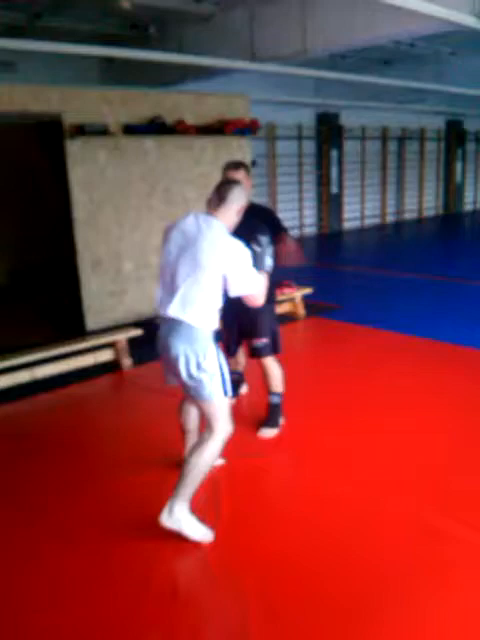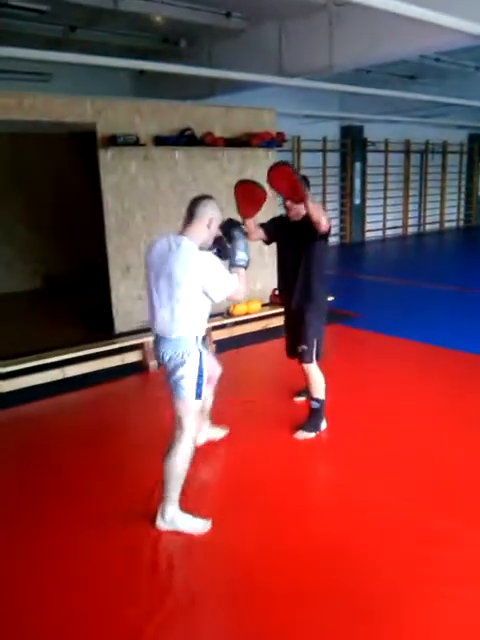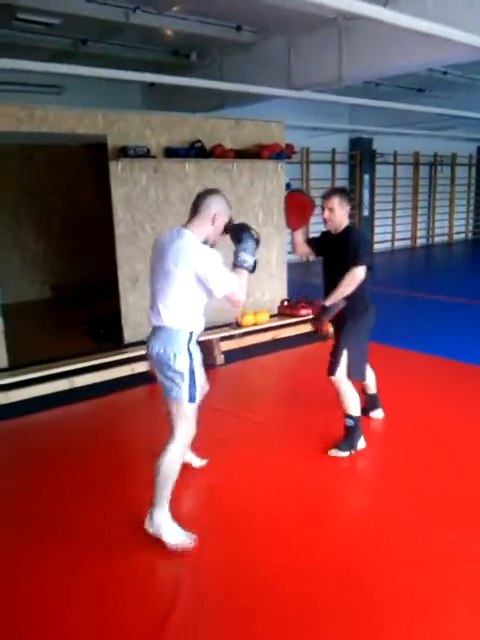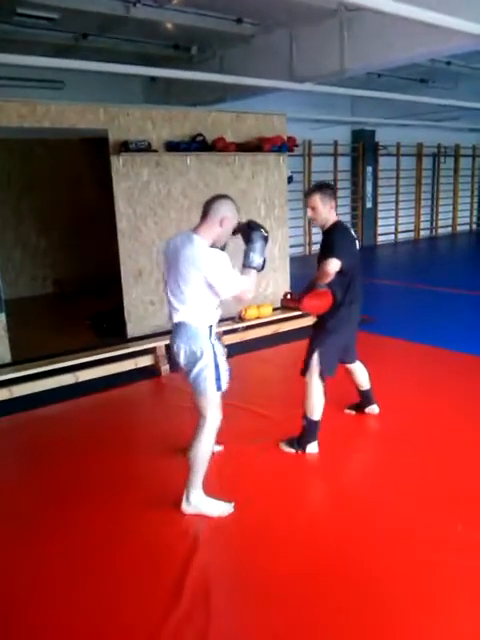
dt=1s
person 1, frame 1
left shoulder: (177, 228)
right shoulder: (232, 248)
right elbow: (255, 298)
right wrist: (265, 257)
left hip: (168, 330)
right hip: (195, 339)
left knee: (193, 396)
right knee: (220, 428)
left ankle: (192, 456)
right ankle: (177, 509)
person 1, frame 2
left shoulder: (159, 245)
right shoulder: (201, 260)
right elbow: (237, 292)
right wrist: (239, 250)
left hip: (181, 340)
right hip: (180, 347)
left knee: (213, 372)
right knee: (188, 428)
left ankle: (201, 431)
right ankle: (169, 513)
person 1, frame 3
left shoulder: (167, 240)
right shoulder: (200, 254)
right elbow: (236, 294)
right wrist: (245, 251)
left hip: (169, 336)
right hip: (177, 344)
left knee: (198, 391)
right knee: (182, 433)
left ankle: (182, 454)
right ankle: (158, 518)
person 1, frame 4
left shoulder: (177, 242)
right shoulder: (208, 258)
right elbow: (244, 293)
left wrist: (217, 243)
right wrist: (255, 251)
left hip: (191, 331)
right hip: (197, 337)
left knee: (219, 383)
right knee: (211, 420)
left ankle: (202, 444)
right ankle: (193, 497)
person 2, frame 1
left shoulder: (263, 215)
left elbow: (284, 240)
left wrist: (289, 250)
right hip: (231, 296)
left knee: (266, 355)
right knee: (232, 347)
left ankle: (275, 412)
right ankle: (237, 381)
person 2, frame 2
left shoulder: (315, 223)
right shoulder: (281, 223)
left elbow: (323, 224)
right elbow: (253, 234)
left wrist: (304, 200)
right wrist: (247, 217)
left hip: (311, 303)
right hip: (291, 301)
left knee: (308, 360)
right knee: (299, 354)
left ankle: (317, 417)
right ankle: (312, 387)
person 2, frame 3
left shoulder: (354, 238)
right shoulder: (328, 238)
left elbow: (357, 274)
right elbow: (300, 249)
left wrist: (327, 303)
right wrist: (296, 226)
left hip: (355, 315)
right hip: (347, 314)
left knee: (338, 375)
right knee: (358, 364)
left ankle: (354, 437)
right ankle: (373, 406)
person 2, frame 4
left shoulder: (337, 235)
right shoulder: (339, 232)
left elbow: (329, 269)
left wrist: (311, 287)
right wrist: (304, 295)
left hip: (335, 317)
right hip: (346, 312)
left knee: (312, 374)
right knee: (349, 359)
left ankle: (308, 440)
right ankle: (368, 403)
